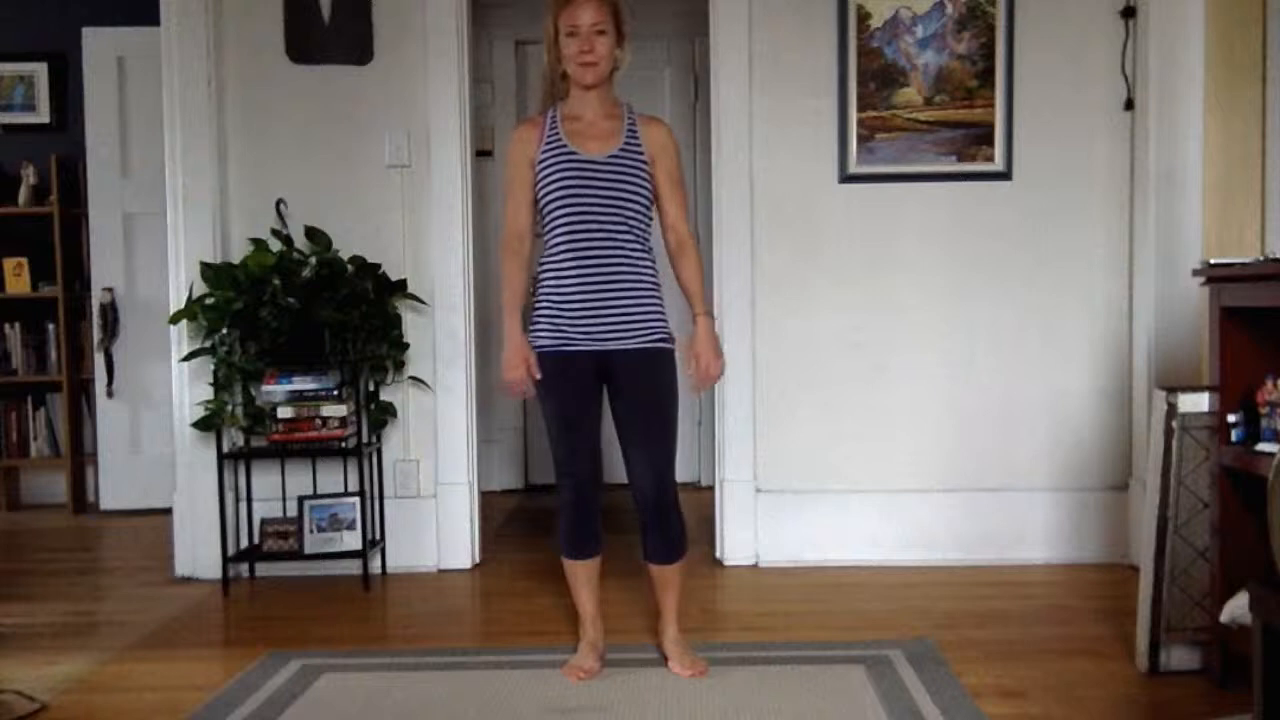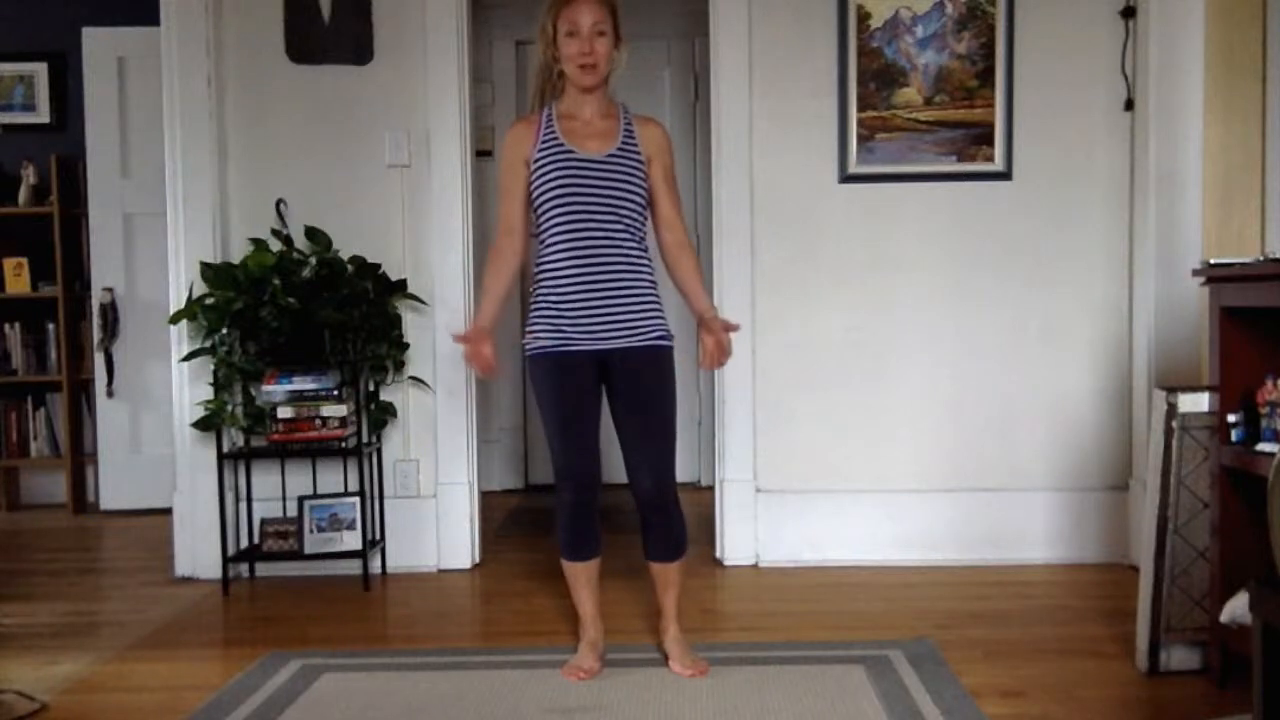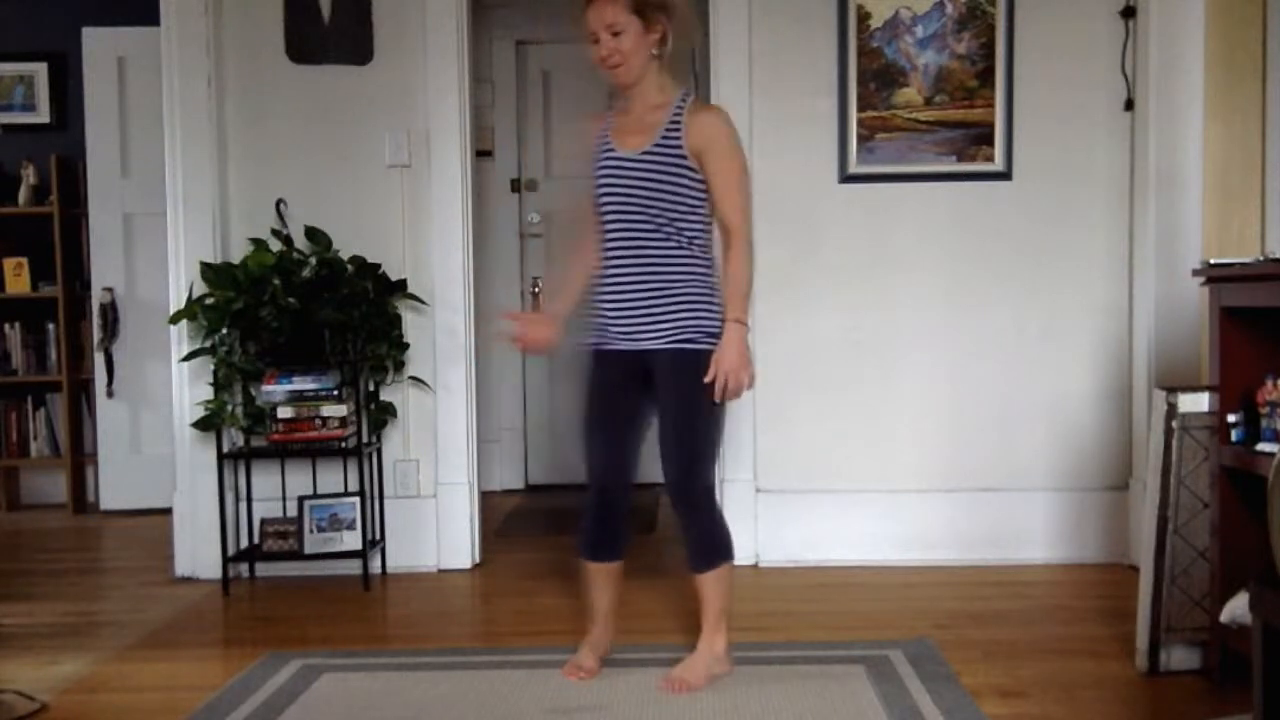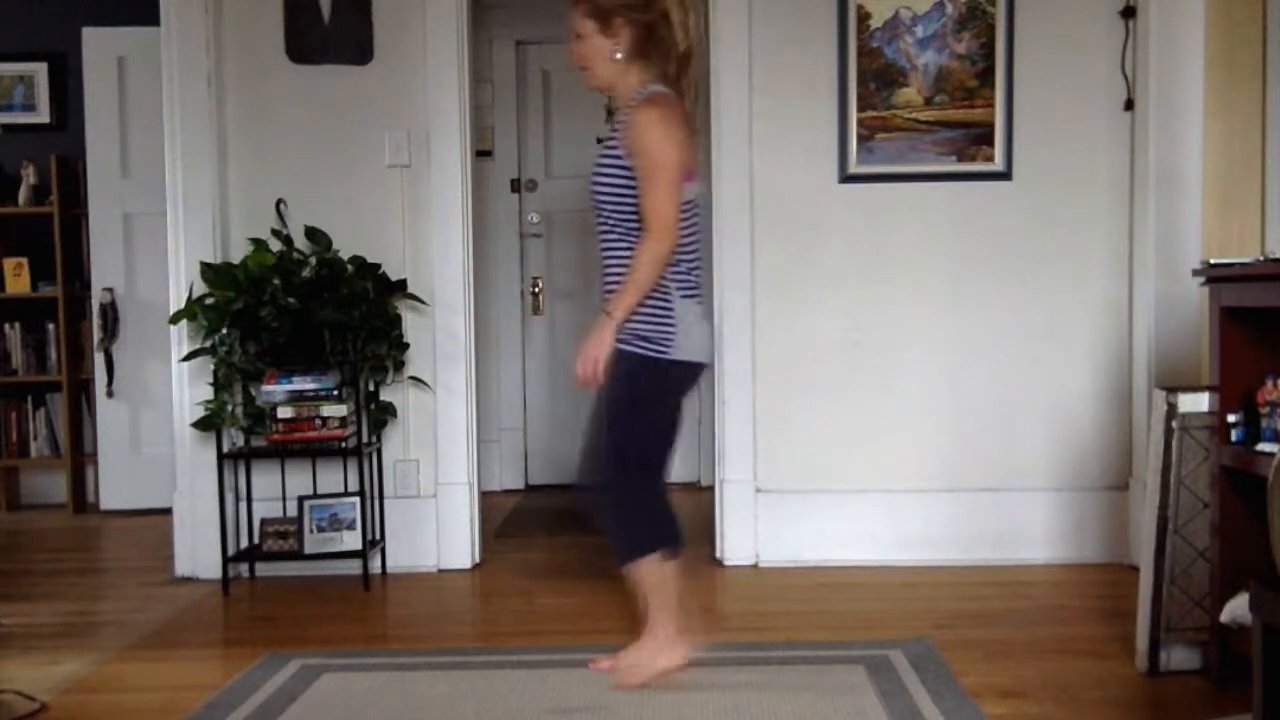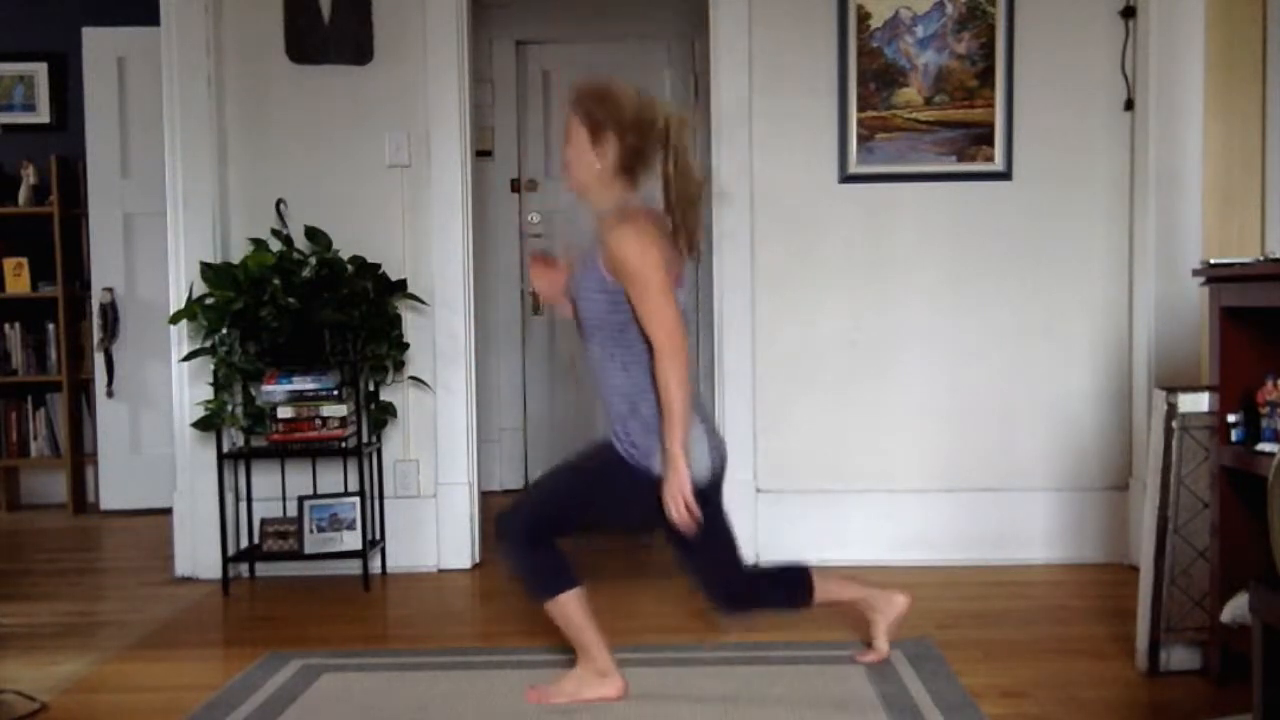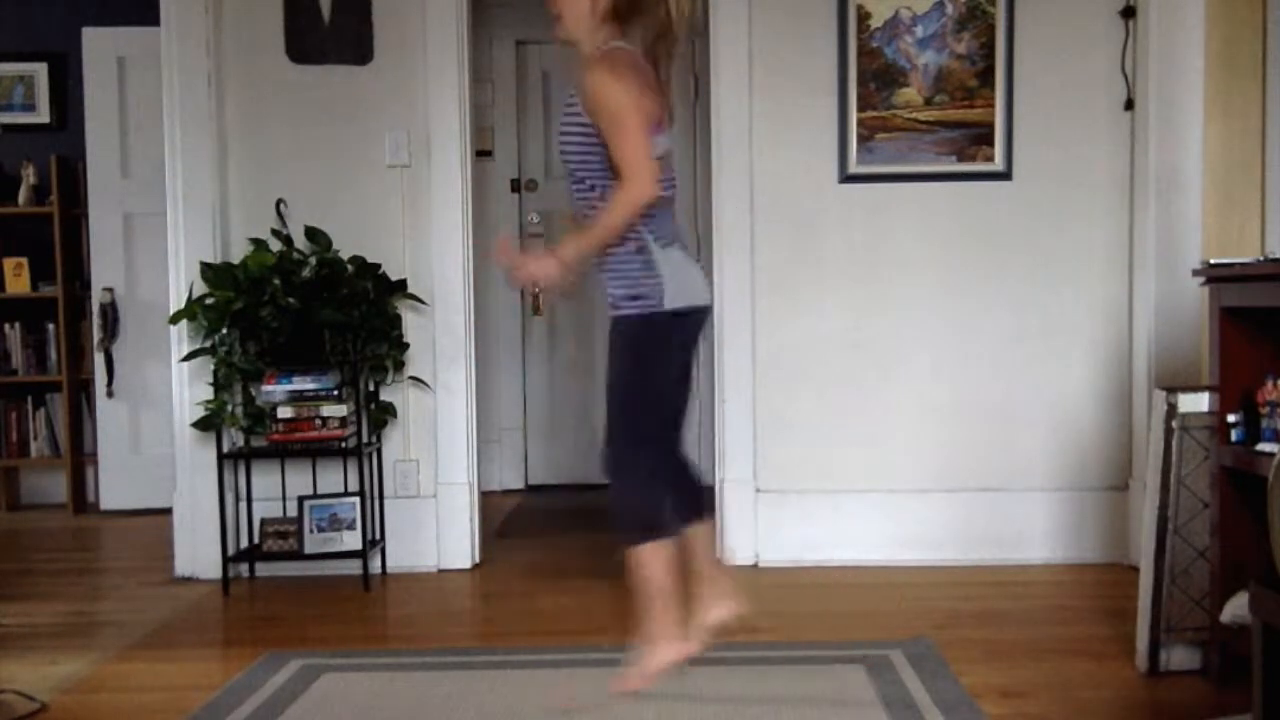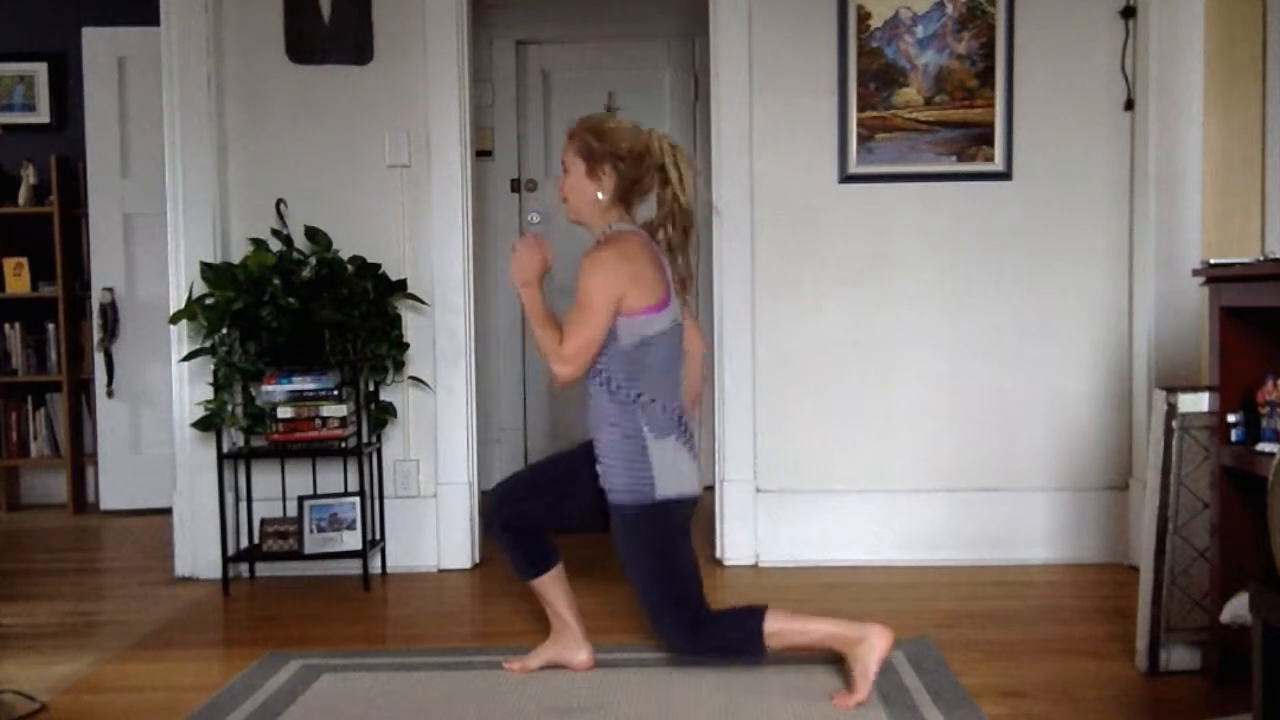
dt=0.7s
person 1, frame 1
left shoulder: (652, 135)
right shoulder: (531, 137)
left elbow: (679, 235)
right elbow: (516, 241)
left wrist: (702, 321)
right wrist: (512, 331)
left hip: (641, 336)
right hip: (561, 337)
left knee: (655, 484)
right knee: (577, 483)
left ankle: (672, 631)
right ankle: (590, 633)
person 1, frame 2
left shoulder: (648, 135)
right shoulder: (525, 137)
left elbow: (673, 236)
right elbow: (510, 238)
left wrist: (707, 316)
right wrist: (483, 324)
left hip: (639, 334)
right hip: (559, 337)
left knee: (655, 483)
right knee: (575, 483)
left ankle: (672, 628)
right ankle: (590, 633)
person 1, frame 3
left shoulder: (702, 124)
right shoulder: (604, 129)
left elbow: (736, 234)
left wrist: (734, 329)
right wrist: (555, 313)
left hip: (686, 336)
right hip: (616, 339)
left knee: (687, 486)
right knee: (604, 481)
left ankle: (714, 645)
right ankle: (600, 627)
person 1, frame 4
left shoulder: (651, 115)
right shoulder: (645, 113)
left elbow: (661, 235)
left wrist: (607, 324)
left hip: (660, 336)
right hip: (651, 336)
left knee: (607, 478)
right knee: (632, 482)
left ankle: (668, 635)
right ankle: (659, 634)
person 1, frame 5
left shoulder: (626, 236)
right shoulder: (619, 234)
left elbow: (671, 351)
left wrist: (673, 464)
right wrist: (561, 295)
left hip: (655, 455)
right hip: (655, 450)
left knee: (520, 527)
right knee: (733, 584)
left ankle: (596, 671)
right ankle: (875, 600)
person 1, frame 6
left shoulder: (608, 72)
right shoulder: (625, 69)
left elbow: (640, 186)
left wrist: (561, 256)
right wrist: (560, 255)
left hip: (653, 298)
right hip: (664, 296)
left knee: (634, 460)
right knee: (658, 455)
left ankle: (664, 632)
right ankle: (712, 593)
person 1, frame 7
left shoulder: (609, 260)
right shoulder: (648, 251)
left elbow: (566, 362)
right elbow: (692, 350)
left wrist: (530, 286)
right wrist: (672, 432)
left hip: (645, 475)
right hip: (620, 458)
left knee: (688, 632)
right knee: (505, 506)
left ankle: (859, 639)
right ankle: (569, 639)
